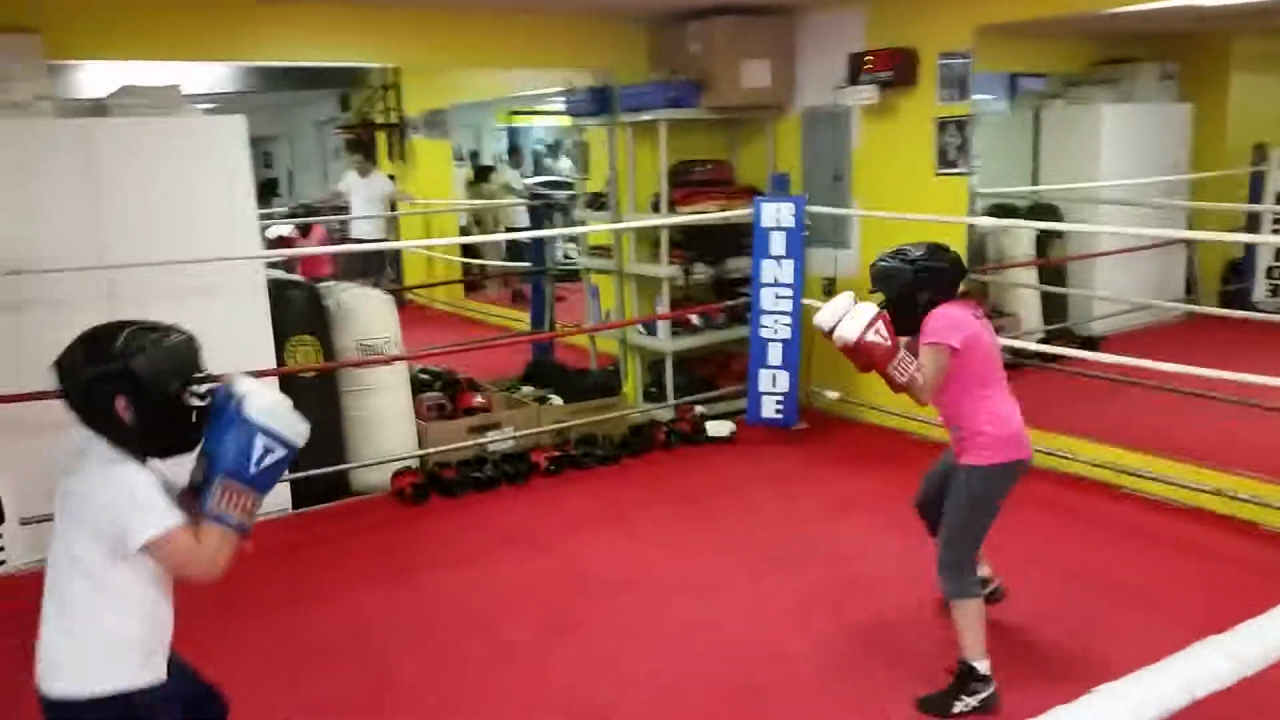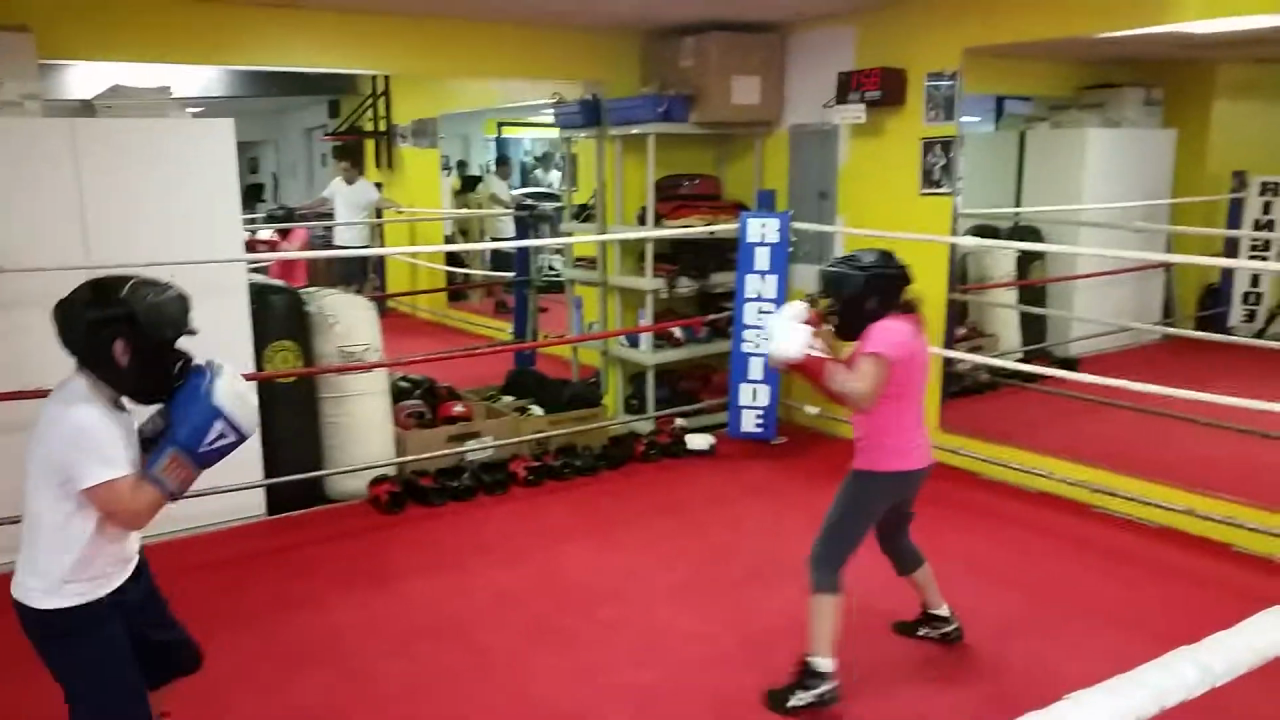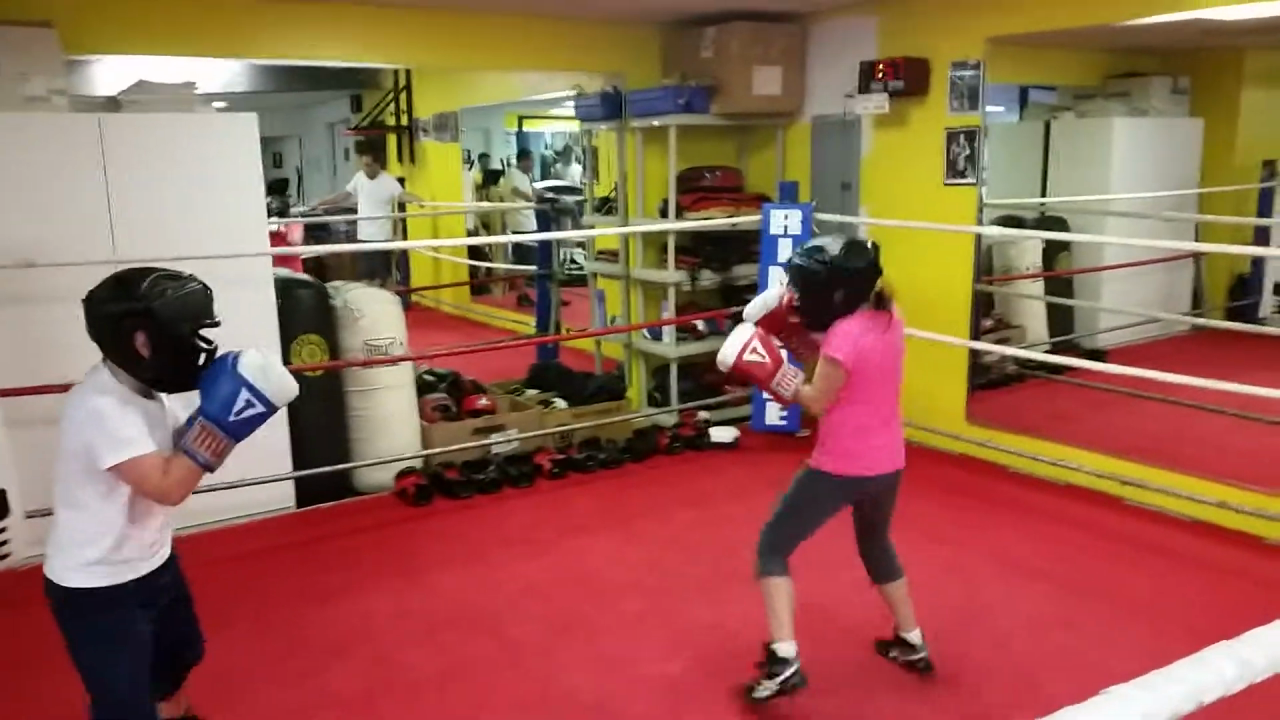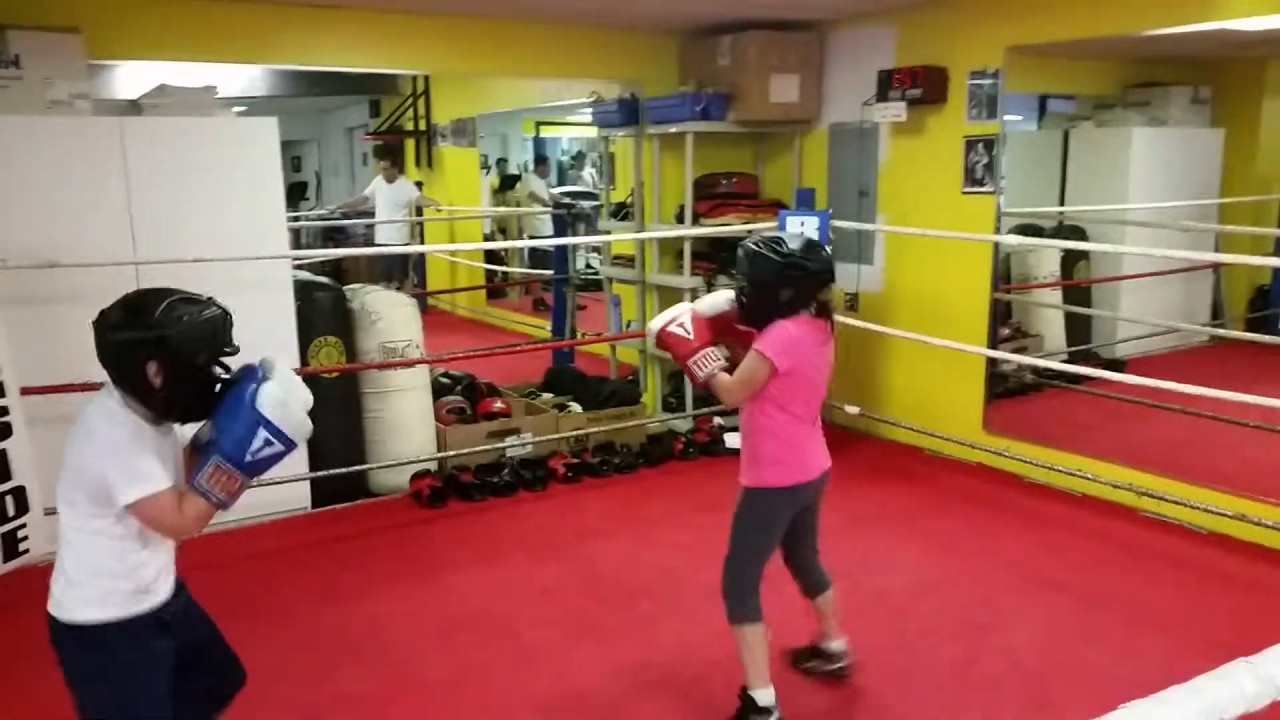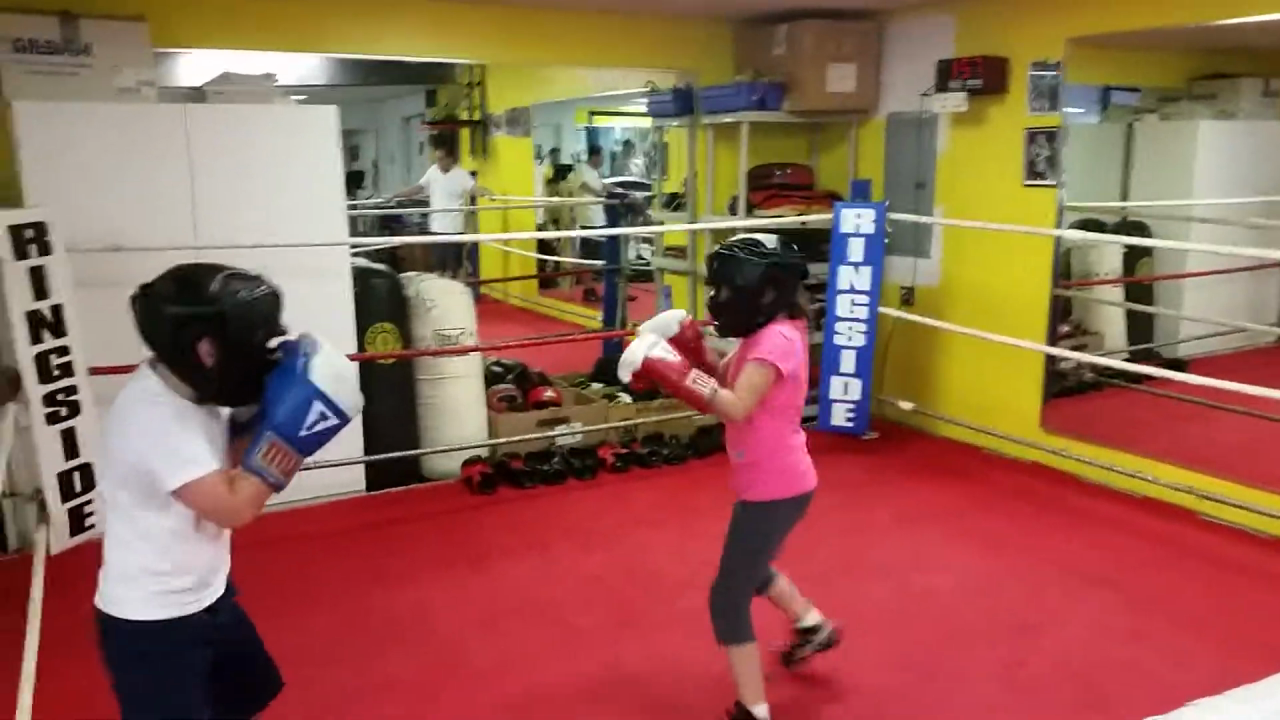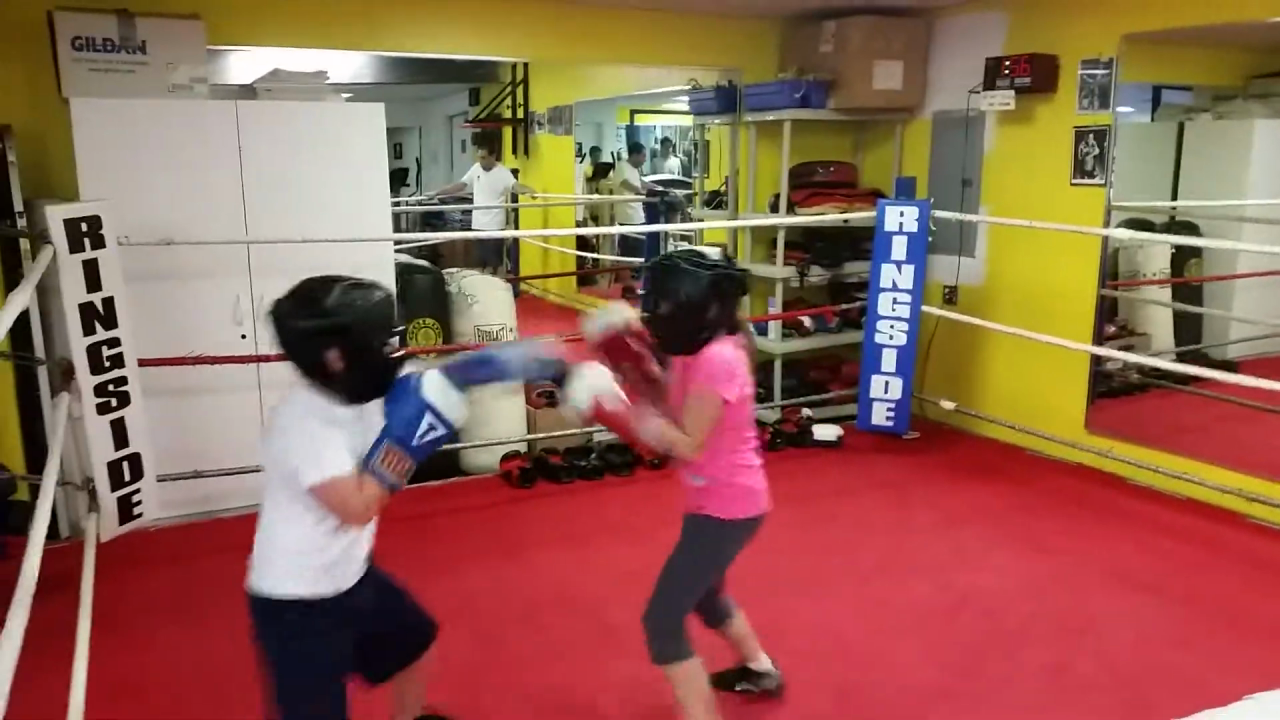
dt=0.4s
person 1, frame 1
left shoulder: (943, 319)
right shoulder: (953, 313)
left elbow: (923, 390)
right elbow: (903, 363)
left wrist: (879, 348)
right wrist: (860, 337)
left hip: (991, 452)
right hip: (983, 445)
left knee: (954, 557)
right knee: (929, 503)
left ankle: (978, 679)
right ankle: (982, 581)
person 1, frame 2
left shoulder: (883, 332)
right shoulder: (903, 325)
left elbow: (861, 395)
right elbow: (847, 375)
left wrist: (817, 364)
right wrist: (814, 341)
left hip: (882, 466)
right hip: (913, 461)
left knee: (825, 558)
right knee: (894, 538)
left ankle: (817, 677)
right ankle: (940, 617)
person 1, frame 3
left shoulder: (845, 334)
right shoulder: (887, 318)
left elbow: (816, 402)
left wrist: (769, 371)
right wrist: (792, 331)
left hip: (839, 468)
right hip: (887, 464)
left knee: (772, 546)
right knee: (876, 547)
left ankle: (783, 659)
right ankle: (911, 642)
person 1, frame 4
left shoulder: (783, 334)
right shoulder: (816, 327)
left elbow: (734, 394)
left wrist: (690, 348)
right wrist: (736, 333)
left hip: (773, 479)
right hip: (809, 471)
left knee: (738, 584)
right knee: (803, 559)
right ankle: (832, 649)
person 1, frame 5
left shoulder: (777, 340)
right shoulder: (759, 335)
left elbow: (735, 408)
right elbow: (724, 381)
left wrist: (675, 375)
right wrist: (692, 352)
left hip: (774, 489)
right hip: (772, 483)
left knee: (726, 600)
right knee: (749, 567)
right ankle: (813, 626)
person 1, frame 6
left shoulder: (719, 364)
right shoulder: (688, 354)
left elbow: (684, 444)
right elbow: (670, 399)
left wrist: (616, 411)
right wrist: (633, 353)
left hip: (729, 508)
right hip: (726, 502)
left knee: (662, 619)
right knee: (704, 597)
right ankle: (759, 671)
person 2, frame 1
left shoulder: (104, 453)
right shoulder: (119, 481)
left elbow: (177, 519)
right elbow: (203, 560)
left wrist: (218, 457)
right wrist: (239, 473)
left hip: (128, 665)
person 2, frame 2
left shoulder: (97, 397)
right shoulder: (80, 420)
left elbow: (133, 464)
right elbow: (129, 511)
left wrist: (172, 420)
right wrist: (191, 437)
left hip: (117, 575)
right hip: (70, 602)
left knee: (173, 659)
person 2, frame 3
left shoulder: (141, 388)
right shoulder: (102, 408)
left elbow: (174, 449)
right elbow: (168, 487)
left wrist: (220, 405)
right wrist: (222, 417)
left hip: (149, 564)
right hip: (96, 587)
left knee: (178, 658)
person 2, frame 4
left shoulder: (137, 414)
right shoulder: (114, 435)
left elbow: (179, 484)
right elbow: (181, 521)
left wrist: (226, 426)
right wrist: (237, 447)
left hip: (155, 600)
right hip: (104, 626)
left knee: (215, 683)
person 2, frame 5
left shoulder: (179, 392)
right shoulder: (156, 417)
left elbow: (223, 466)
right elbow: (232, 509)
left wrist: (262, 411)
right wrist: (287, 429)
left hip: (204, 597)
right hip: (153, 622)
person 2, frame 6
left shoulder: (351, 391)
right shoulder: (300, 418)
left elbow: (425, 386)
right elbow: (355, 508)
left wrist: (482, 364)
right wrist: (404, 437)
left hip: (347, 577)
right hip: (296, 601)
left knee: (411, 639)
